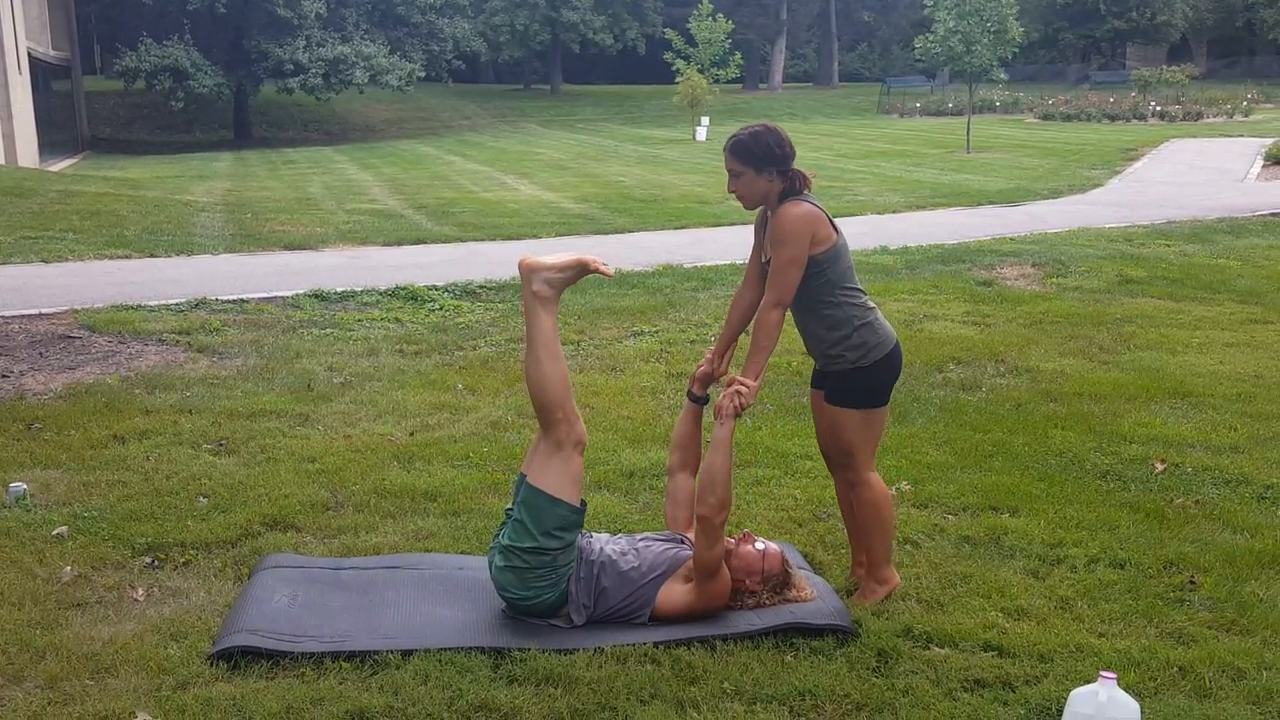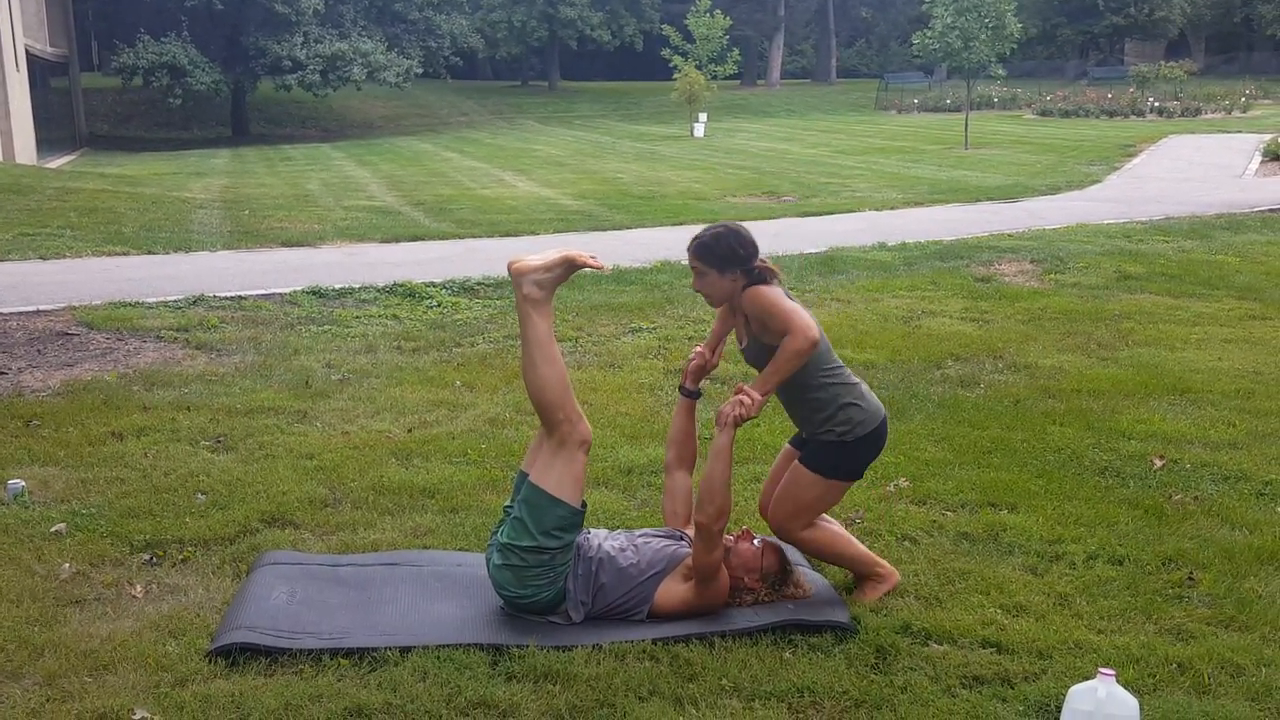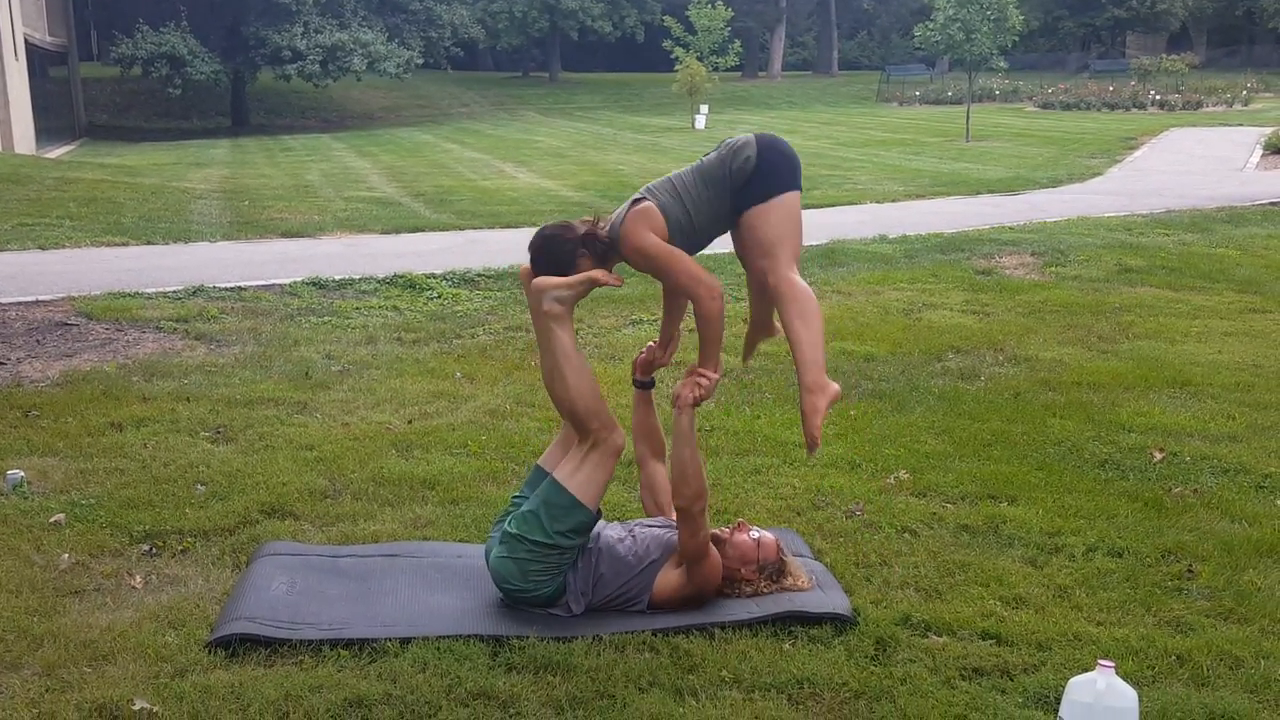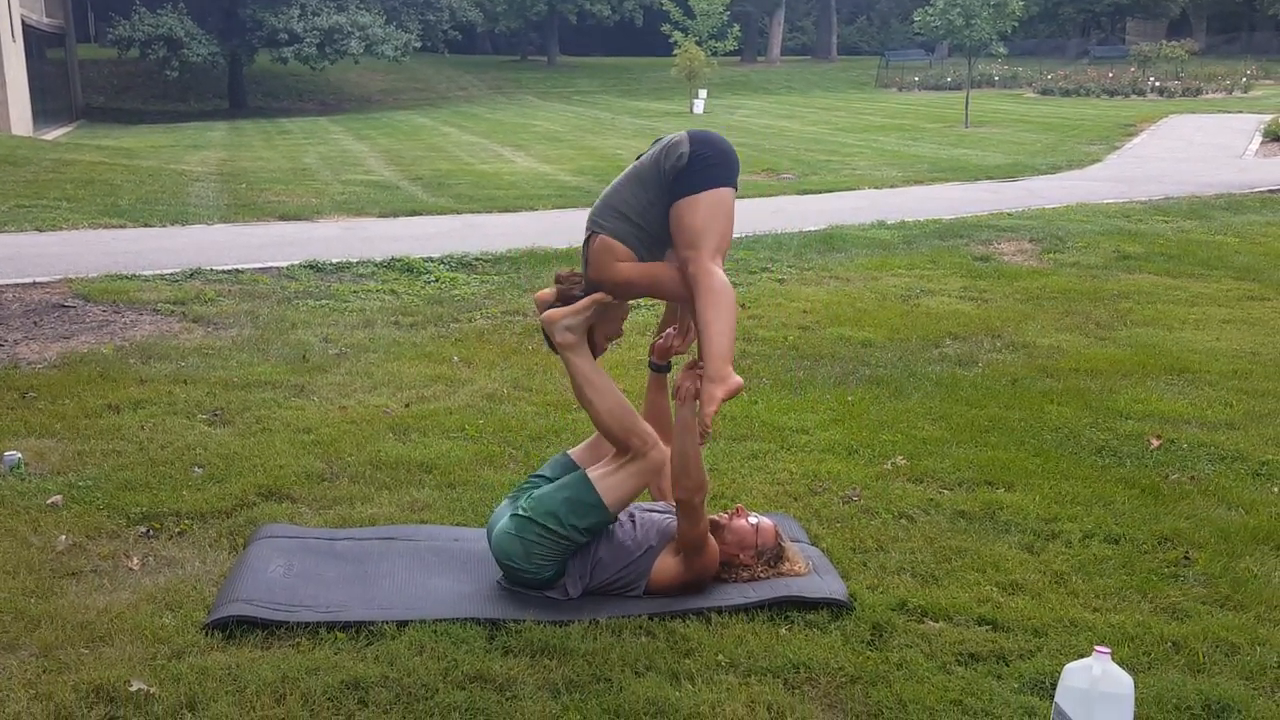
dt=0.5s
person 1, frame 1
left shoulder: (796, 216)
right shoulder: (769, 217)
left elbow: (775, 304)
right elbow: (750, 289)
left wrist: (750, 377)
right wrist: (719, 353)
left hip: (864, 357)
right hip: (834, 359)
left knee: (857, 469)
right knee: (838, 464)
left ankle: (882, 574)
right ankle: (861, 564)
person 1, frame 2
left shoulder: (758, 297)
right shoulder: (742, 296)
left elbow: (805, 337)
left wrist: (757, 391)
right wrist: (709, 349)
left hip: (850, 430)
right hip: (822, 426)
left knee: (784, 521)
right knee: (772, 508)
left ankle: (877, 572)
right ankle: (870, 567)
person 1, frame 3
left shoulder: (630, 242)
right shoulder: (619, 237)
left elbow: (707, 292)
right elbow: (677, 276)
left wrist: (709, 367)
right wrist: (668, 340)
left hip: (760, 165)
right hip: (750, 169)
left knee: (775, 276)
right knee: (760, 272)
left ankle: (816, 385)
right ankle: (762, 324)
person 1, frame 4
left shoulder: (602, 278)
left elbow: (684, 285)
left hip: (692, 159)
right hip: (686, 156)
left knee: (702, 268)
left ankle: (718, 375)
person 2, frame 1
left shoulder: (712, 591)
right shoulder: (688, 549)
left elbow: (712, 514)
right elbow: (682, 469)
left wrist: (724, 425)
right wrist: (697, 394)
left hip: (536, 580)
right hip: (524, 565)
left knee: (565, 435)
right knee: (559, 431)
left ankle: (541, 290)
right ankle: (542, 290)
person 2, frame 2
left shoulder: (711, 588)
right shoulder: (688, 546)
left elbow: (709, 520)
right elbow: (677, 466)
left wrist: (725, 432)
right wrist: (689, 387)
left hip: (533, 579)
right hip: (522, 561)
left knee: (572, 433)
right knee: (560, 425)
left ankle: (534, 293)
right ankle: (534, 291)
person 2, frame 3
left shoulder: (705, 575)
right shoulder: (681, 537)
left elbow: (690, 503)
right elbow: (650, 456)
left wrist: (684, 414)
right wrist: (643, 381)
left hip: (528, 568)
right hip: (513, 545)
left knee: (604, 438)
right knee: (583, 428)
left ankle: (554, 310)
right ankle: (545, 304)
person 2, frame 4
left shoulder: (701, 562)
right shoulder: (676, 517)
left elbow: (690, 495)
right elbow: (663, 438)
left wrist: (687, 404)
right wrist: (660, 364)
left hip: (527, 546)
right hip: (516, 519)
left knee: (646, 449)
left ankle: (570, 338)
